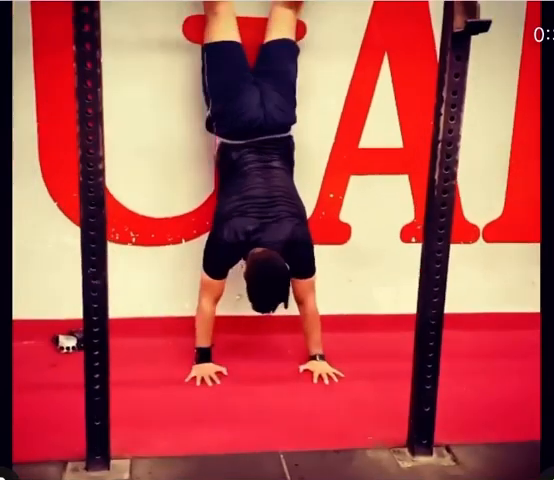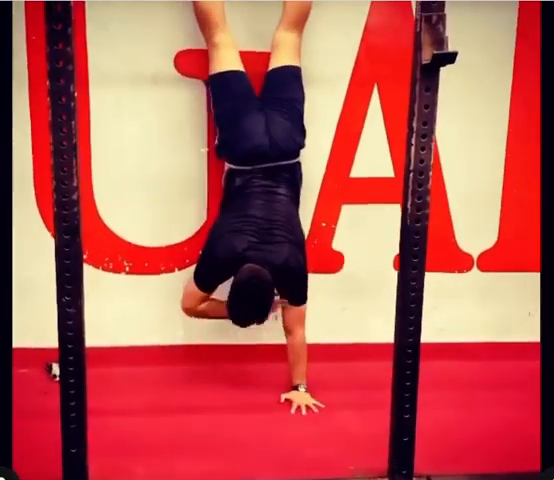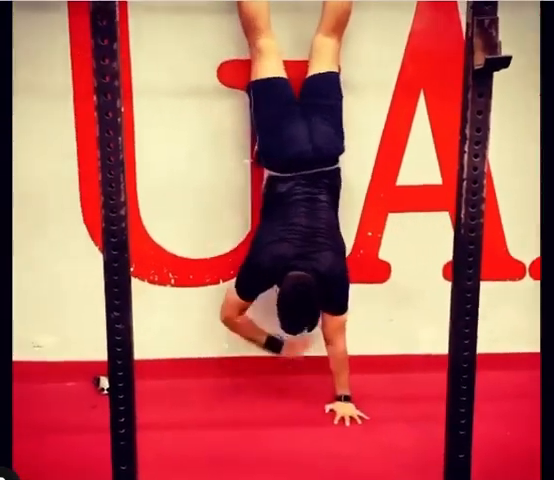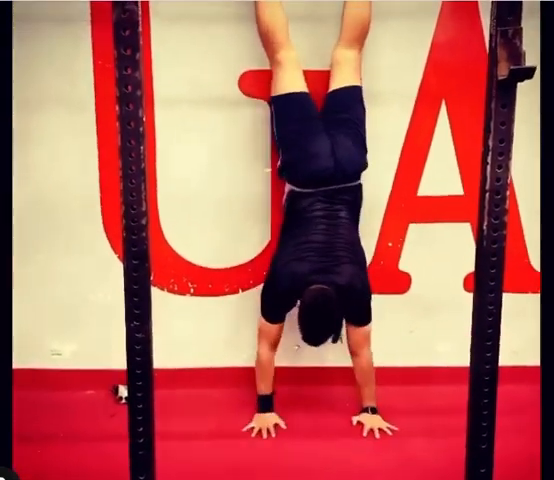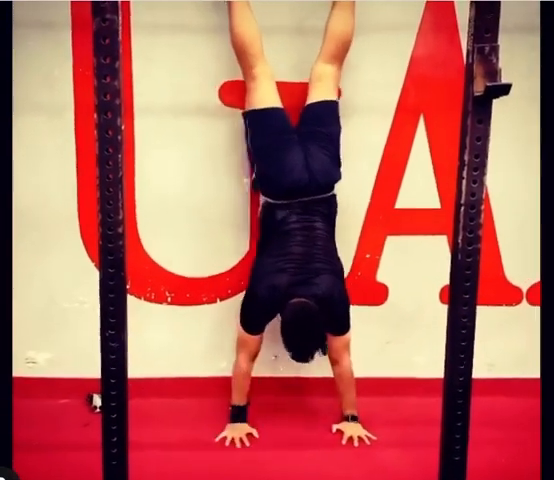
dt=1s
person 1, frame 1
left shoulder: (297, 237)
right shoulder: (226, 237)
left elbow: (307, 301)
right elbow: (208, 300)
left wrist: (318, 356)
right wrist: (202, 358)
left hip: (273, 121)
right hip: (238, 122)
person 1, frame 2
left shoulder: (290, 261)
right shoulder: (220, 252)
left elbow: (295, 330)
left wrist: (300, 387)
left hip: (279, 145)
right hip: (245, 145)
left knee: (287, 36)
right knee: (219, 39)
person 1, frame 3
left shoulder: (332, 270)
right shoulder: (263, 261)
left elbow: (335, 341)
right elbow: (234, 316)
left wrist: (344, 397)
right wrist: (276, 344)
left hip: (319, 149)
right hip: (286, 151)
left knee: (327, 38)
right knee: (263, 42)
person 1, frame 4
left shoulder: (354, 284)
right shoulder: (283, 277)
left elbow: (360, 351)
right elbow: (266, 346)
left wrist: (371, 408)
right wrist: (264, 406)
left hip: (342, 165)
right hip: (308, 165)
left knee: (346, 55)
right knee: (284, 56)
person 1, frame 5
left shoulder: (332, 294)
right shoulder: (263, 292)
left elbow: (341, 361)
right elbow: (243, 359)
left wrist: (351, 417)
right wrist: (235, 417)
left hip: (316, 175)
right hip: (282, 178)
left knee: (326, 68)
right knee: (258, 71)
